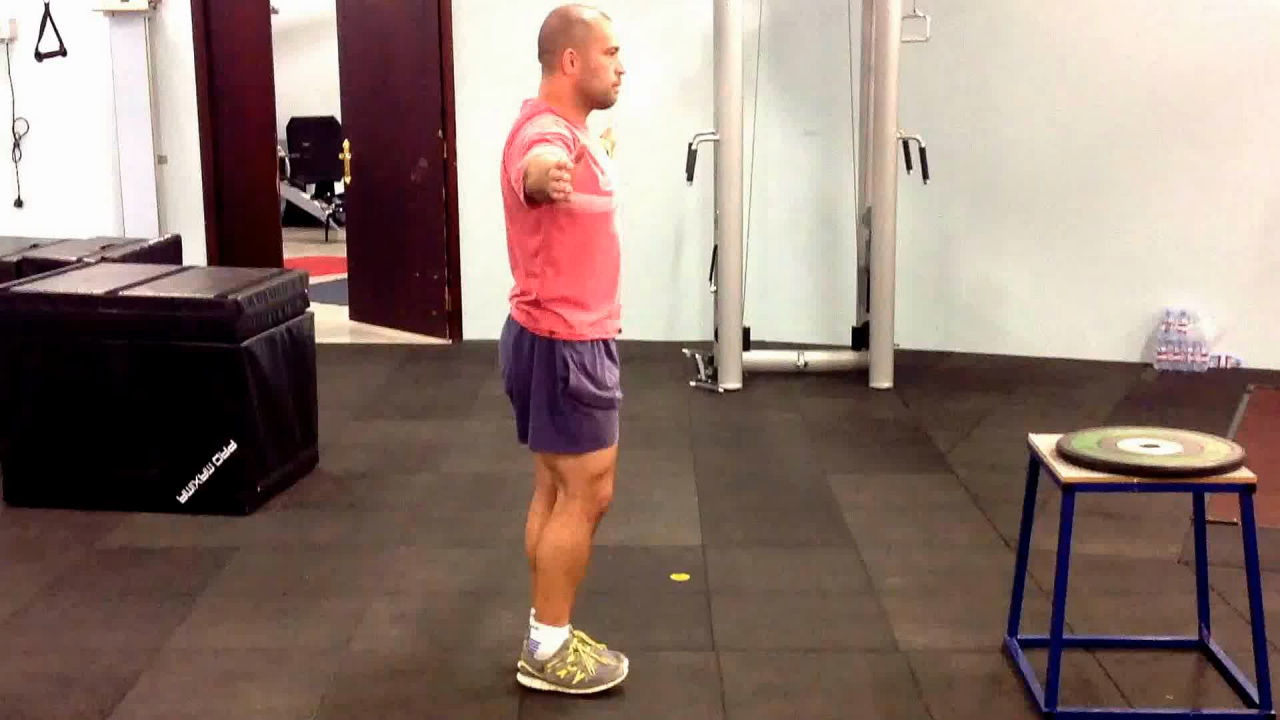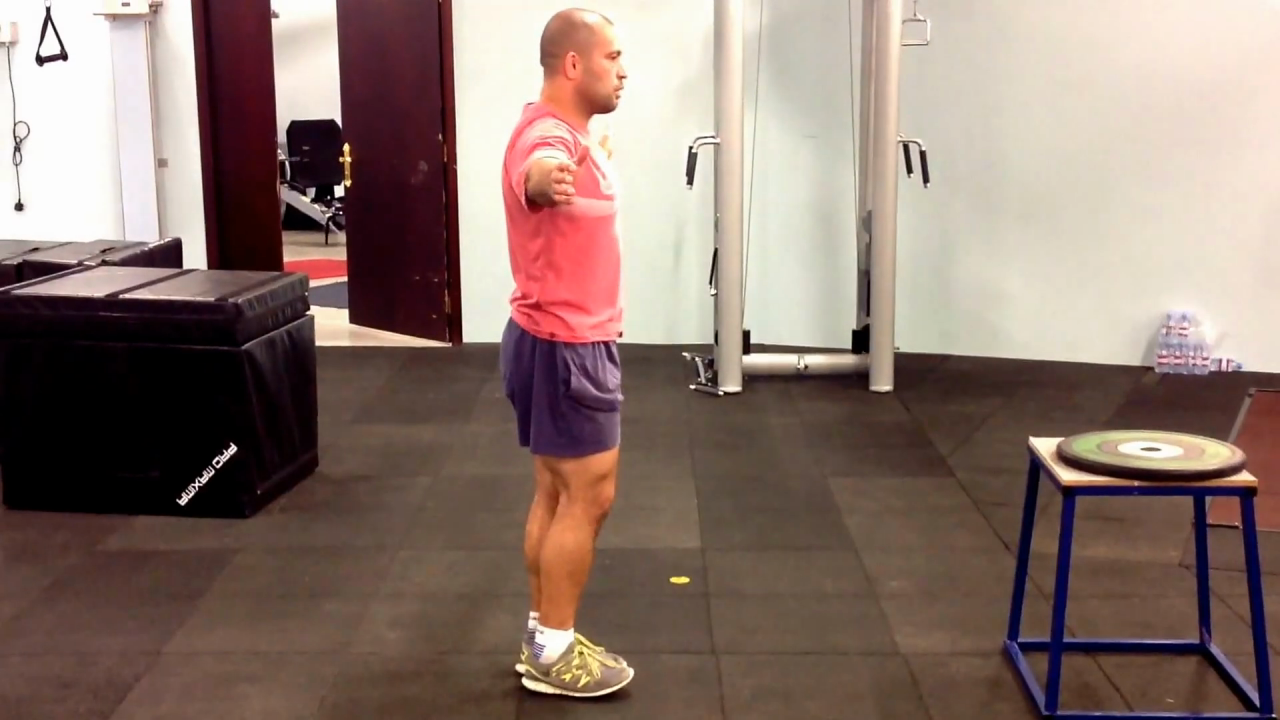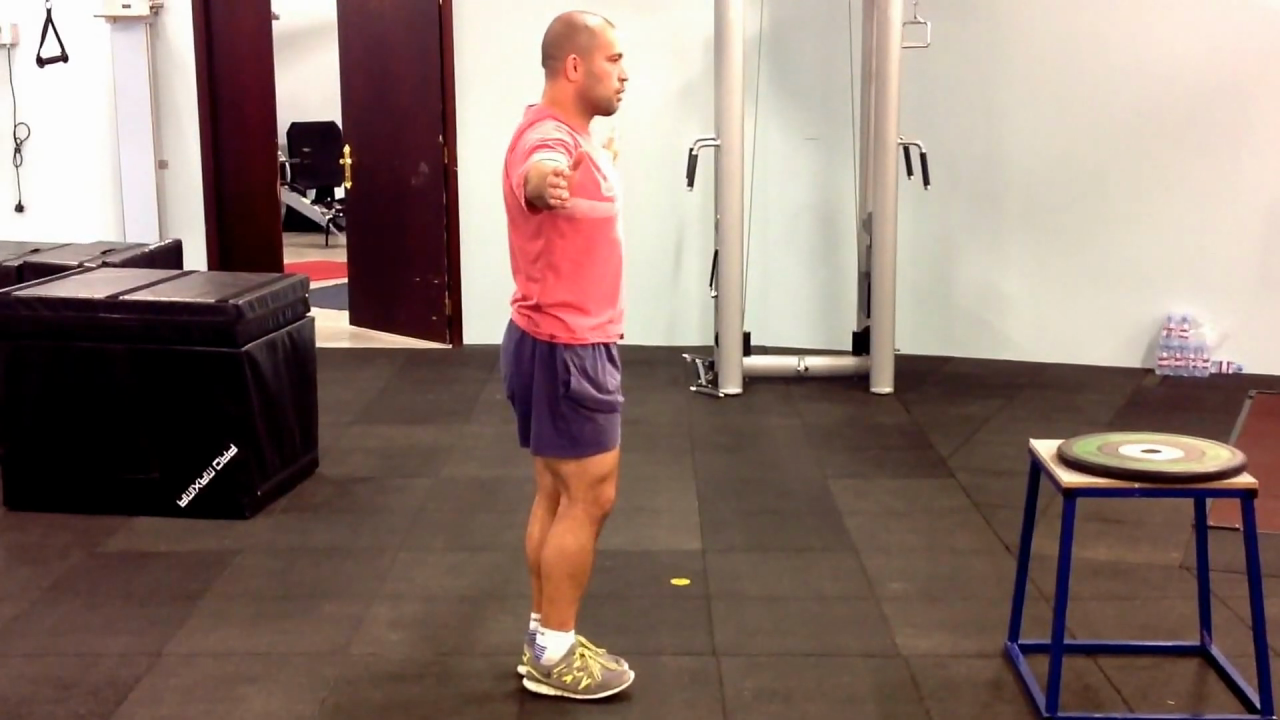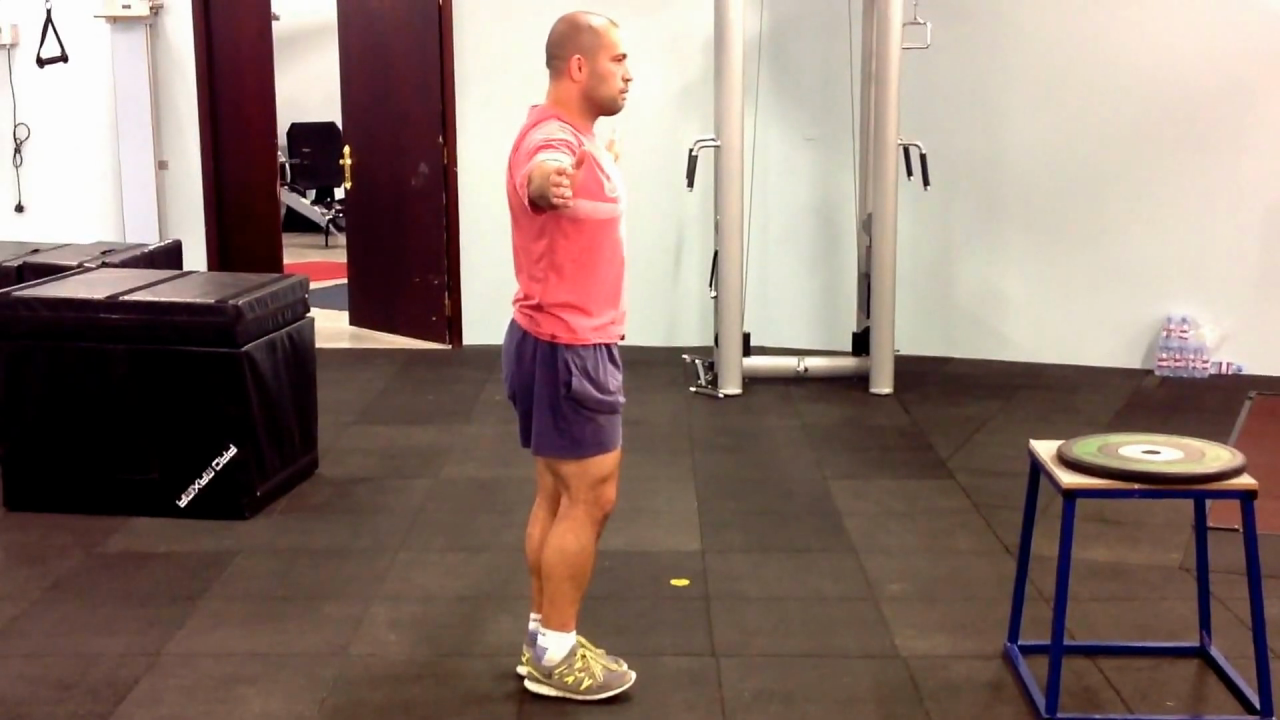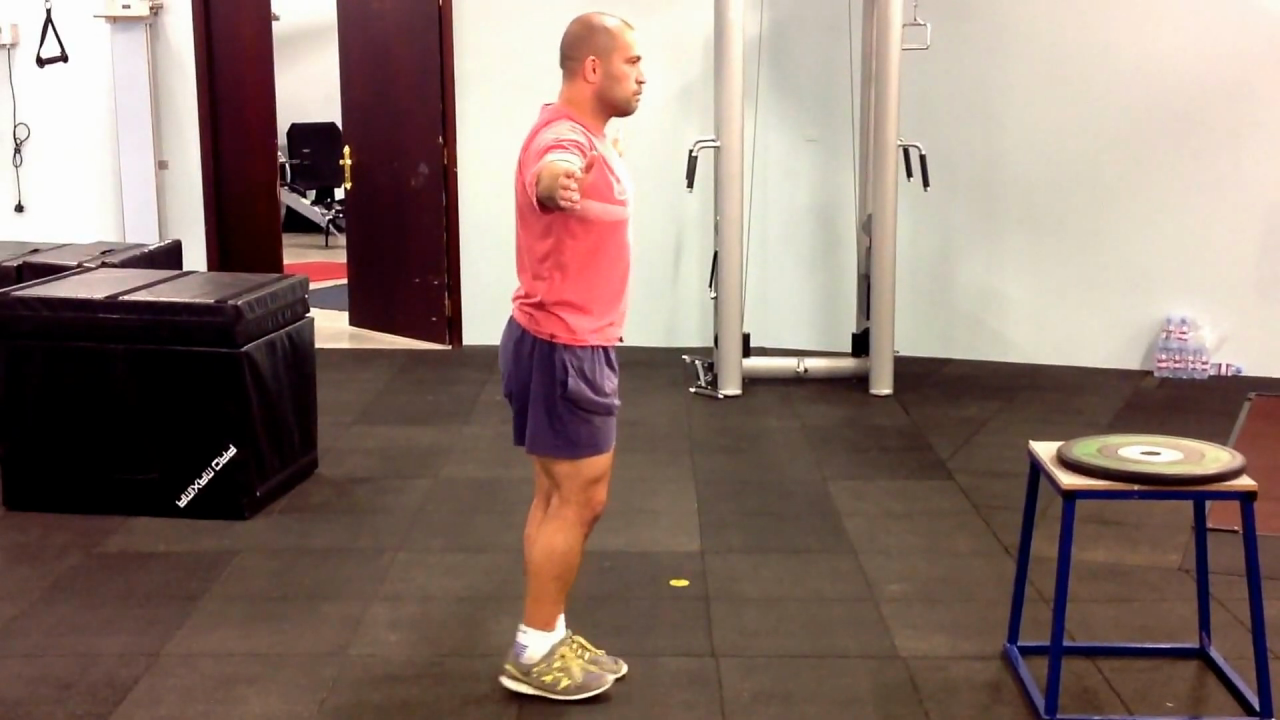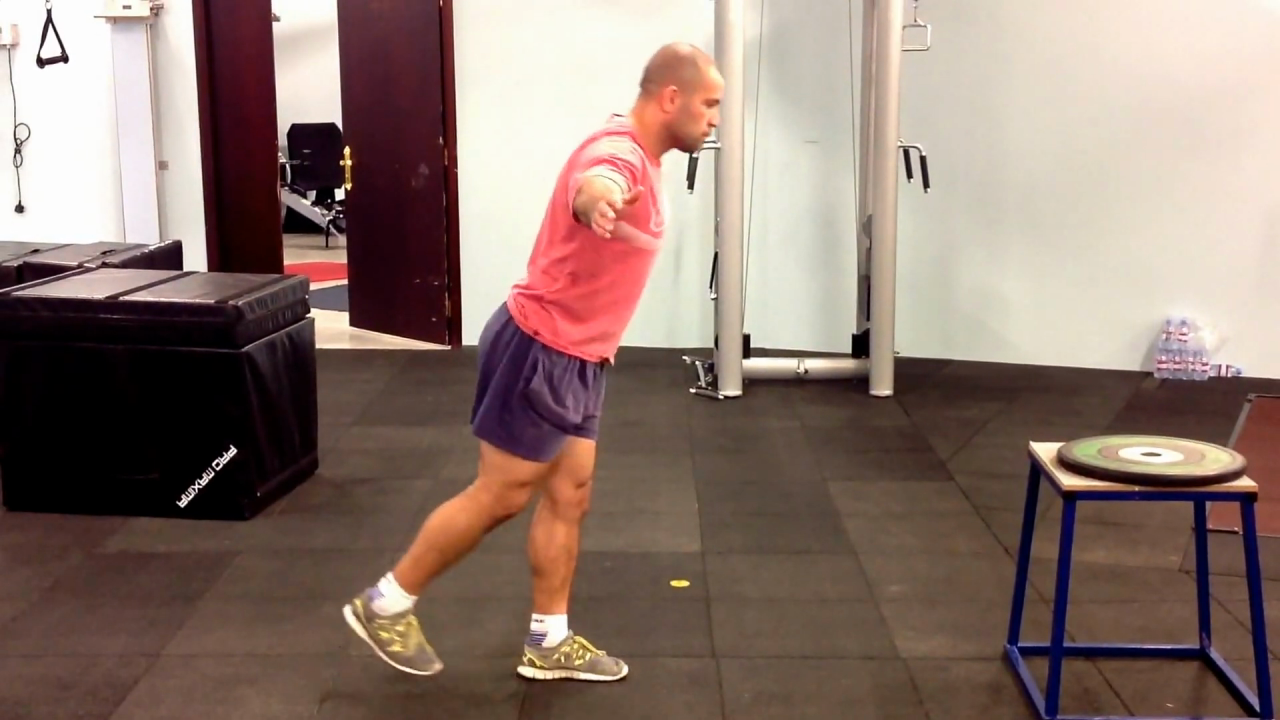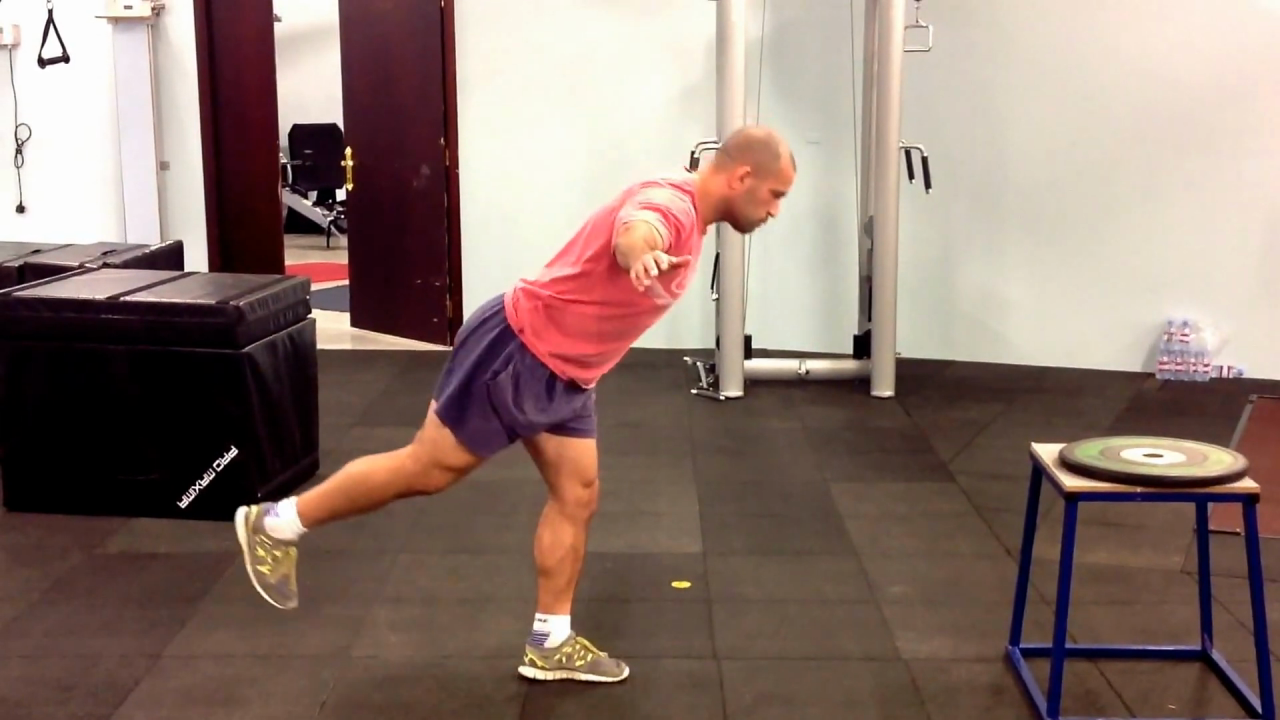
dt=0.7s
person 1, frame 1
left shoulder: (566, 129)
right shoulder: (548, 132)
right elbow: (534, 169)
left wrist: (597, 153)
right wrist: (545, 176)
left hip: (565, 337)
right hip: (563, 344)
left knee: (557, 490)
right knee: (586, 494)
left ankle: (545, 634)
right ankle: (548, 650)
person 1, frame 2
left shoulder: (566, 134)
right shoulder: (549, 136)
right elbow: (537, 173)
left wrist: (589, 164)
right wrist: (547, 179)
left hip: (562, 340)
right hip: (563, 347)
left knee: (557, 494)
right knee: (588, 497)
left ankle: (543, 638)
right ankle: (552, 652)
person 1, frame 3
left shoulder: (569, 136)
right shoulder: (549, 138)
right elbow: (536, 173)
left wrist: (598, 163)
right wrist: (545, 182)
left hip: (565, 341)
right hip: (564, 348)
left knee: (557, 495)
right knee: (588, 498)
left ankle: (545, 638)
right ankle: (553, 654)
person 1, frame 4
left shoulder: (574, 136)
right shoulder: (553, 138)
right elbow: (538, 178)
left wrist: (601, 162)
right wrist: (547, 183)
left hip: (569, 343)
right hip: (565, 349)
left knee: (559, 496)
right knee: (589, 499)
left ankle: (545, 638)
right ankle: (554, 654)
person 1, frame 5
left shoulder: (584, 134)
right shoulder: (563, 139)
right elbow: (547, 177)
right wrist: (556, 183)
left hip: (574, 344)
right hip: (561, 349)
left knee: (559, 497)
right knee: (578, 501)
left ankle: (549, 637)
right ankle: (531, 652)
person 1, frame 6
left shoulder: (637, 154)
right shoulder: (617, 156)
right elbow: (592, 187)
right wrist: (597, 202)
left hip: (575, 356)
right hip: (541, 351)
left knee: (569, 497)
right knee: (499, 496)
left ankle: (549, 642)
right ankle: (385, 604)
person 1, frame 7
left shoulder: (689, 212)
right shoulder: (670, 206)
right elbow: (635, 227)
right wrist: (641, 252)
left hip: (564, 371)
right hip: (517, 351)
left knee: (577, 496)
right knee: (427, 470)
left ankle: (550, 644)
right ankle: (277, 524)
